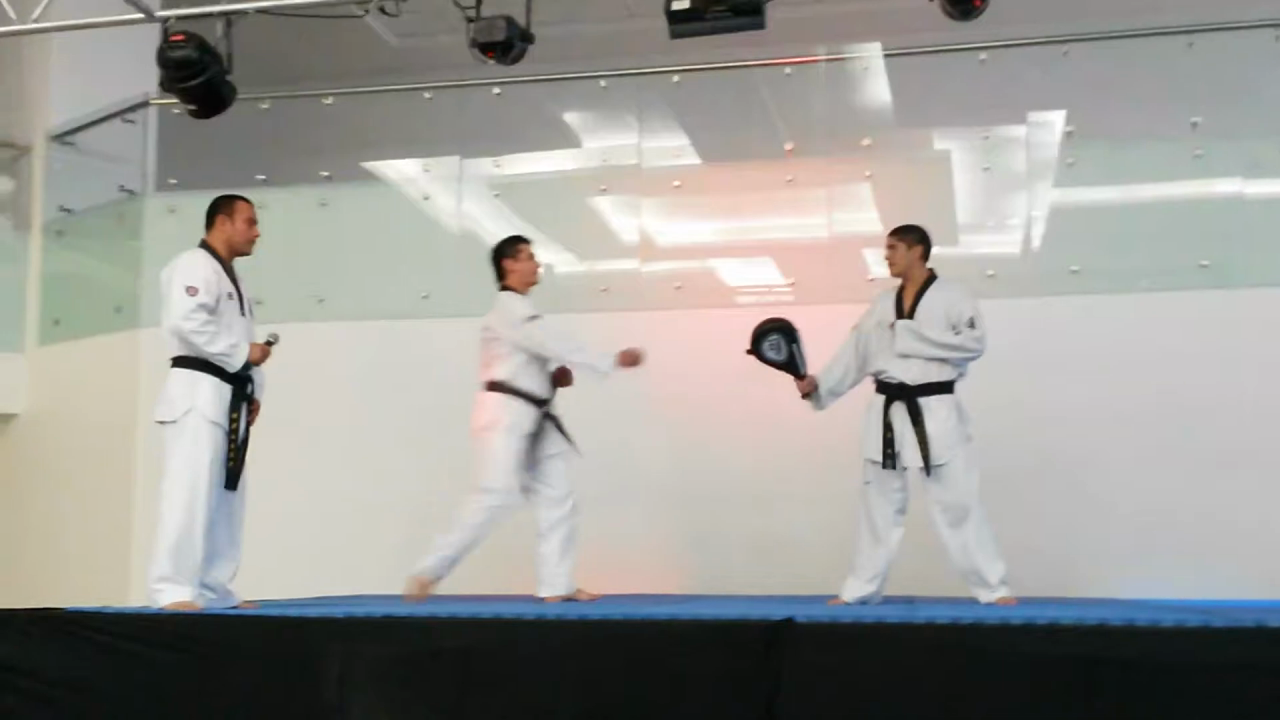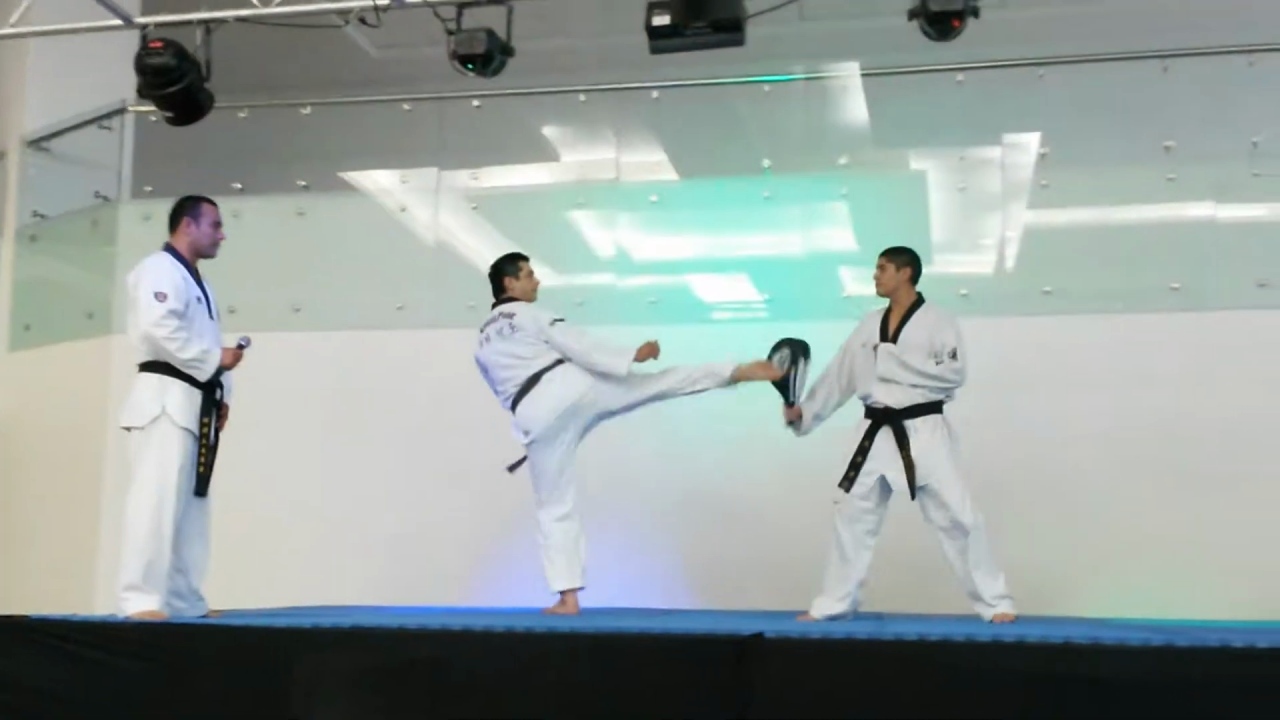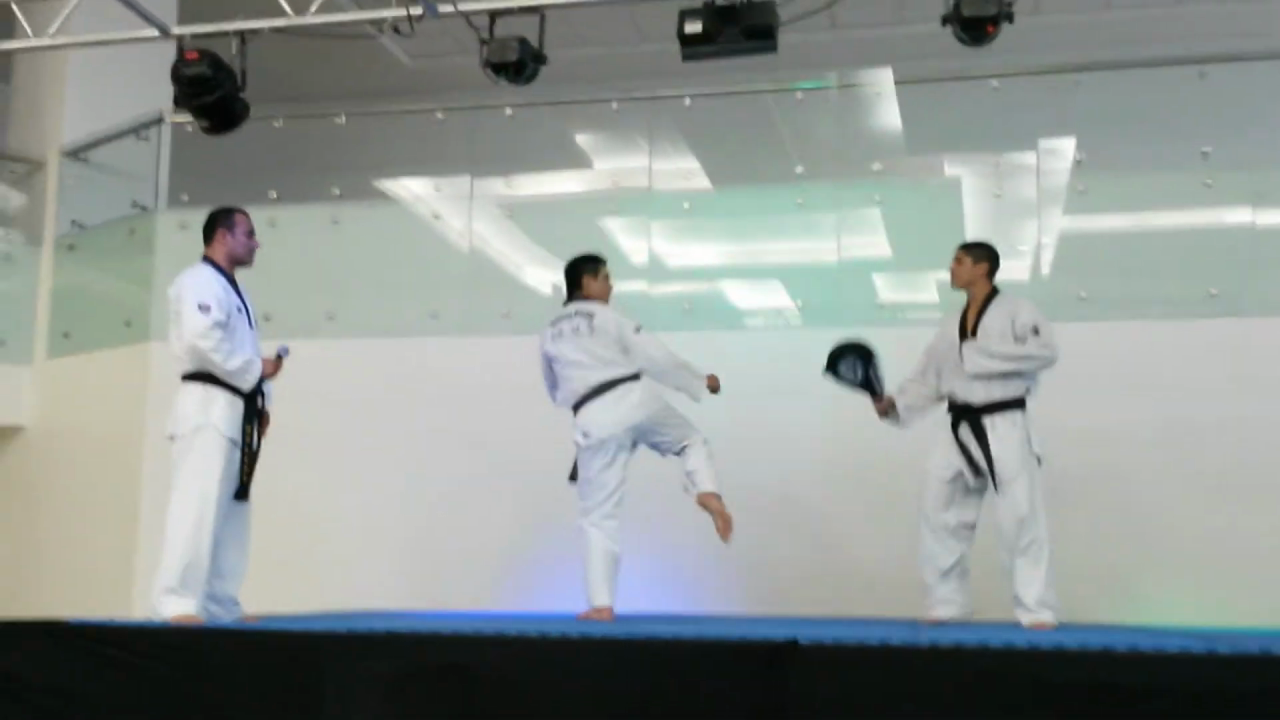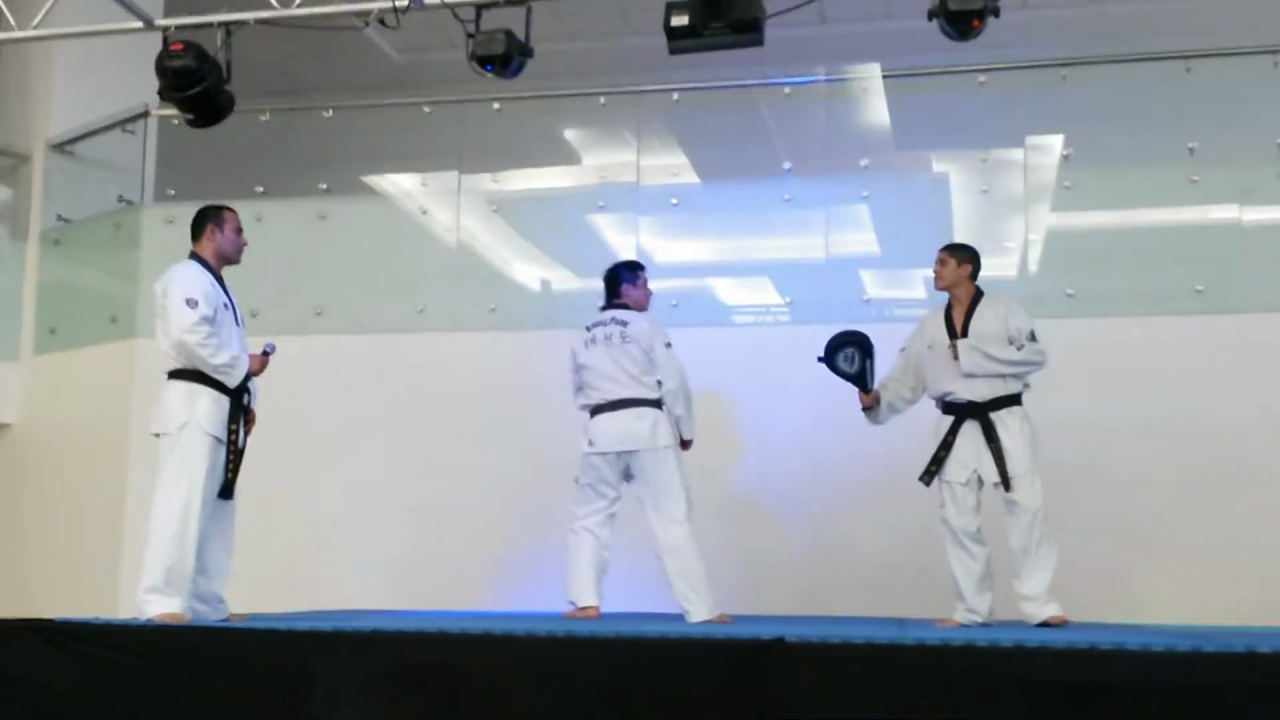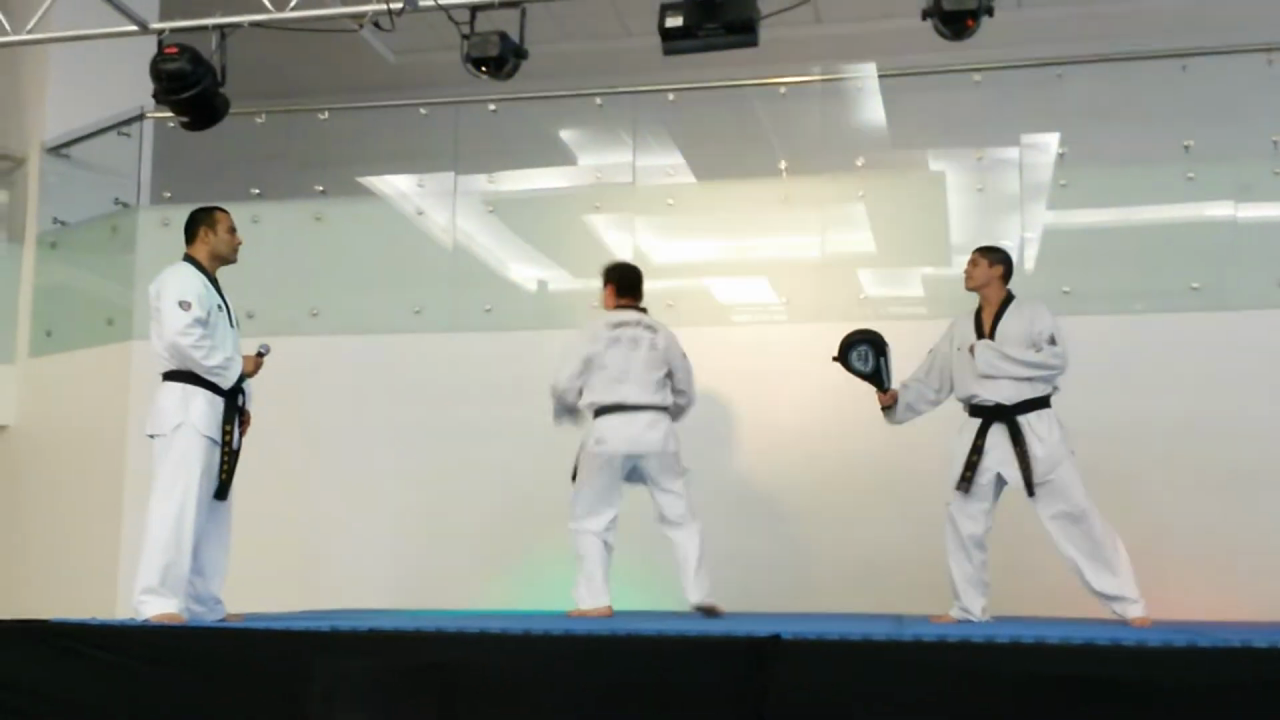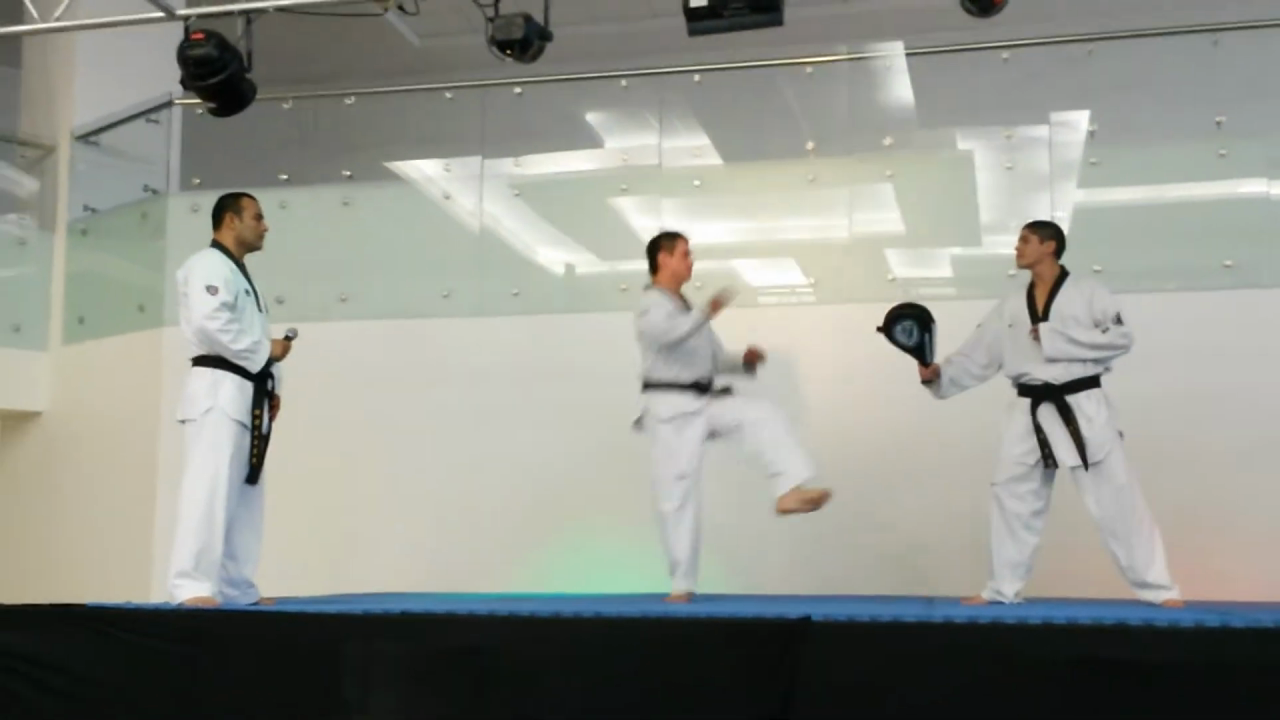
dt=0.4s
person 1, frame 1
left shoulder: (232, 279)
right shoulder: (193, 266)
right elbow: (186, 323)
left wrist: (252, 391)
right wrist: (243, 354)
left hip: (228, 399)
right hip: (197, 393)
left knee: (226, 496)
right knee: (190, 491)
left ankle: (214, 589)
right ankle: (173, 589)
person 1, frame 2
left shoulder: (196, 282)
right shoulder: (159, 270)
right elbow: (157, 330)
left wrist: (219, 394)
right wrist: (215, 359)
left hip: (194, 404)
right hip: (165, 399)
left knee: (191, 502)
right knee: (158, 499)
left ankle: (183, 599)
right ankle: (140, 598)
person 1, frame 3
left shoulder: (231, 290)
right shoulder: (200, 281)
right elbow: (201, 341)
left wrist: (259, 402)
right wrist: (256, 370)
left hip: (234, 411)
right hip: (208, 407)
left knee: (230, 508)
right knee: (198, 503)
left ankle: (219, 603)
right ankle: (176, 601)
person 1, frame 4
left shoulder: (217, 287)
right shoulder: (187, 277)
right elbow: (188, 336)
left wrist: (244, 400)
right wrist: (244, 366)
left hip: (219, 408)
right hip: (194, 404)
left knee: (216, 506)
right knee: (182, 501)
left ankle: (205, 603)
right ankle: (161, 601)
person 1, frame 5
left shoulder: (211, 290)
right shoulder: (181, 279)
right elbow: (182, 339)
left wrist: (239, 402)
right wrist: (238, 368)
left hip: (214, 409)
right hip: (188, 406)
left knee: (212, 509)
right knee: (178, 503)
left ankle: (202, 603)
right ankle: (157, 602)
person 1, frame 6
left shoulder: (241, 276)
right shoulder: (208, 265)
right elbow: (209, 323)
left wrist: (269, 386)
right wrist: (265, 351)
left hip: (245, 395)
right hip: (218, 391)
left knee: (244, 493)
right knee: (209, 488)
left ankle: (236, 586)
right ankle: (191, 586)
person 2, frame 1
left shoulder: (951, 296)
right shoulder: (882, 305)
left elbow: (973, 343)
right elbow: (854, 355)
left wrist: (913, 337)
right wrist: (818, 384)
left hip: (935, 410)
right hip: (887, 411)
left knee: (957, 500)
right knee: (880, 501)
left ankle: (992, 587)
right ankle: (861, 588)
person 2, frame 2
left shoulder: (937, 321)
right shoulder: (869, 326)
left elbow: (954, 373)
right elbow: (839, 378)
left wrist: (894, 362)
right wrist: (804, 411)
left hip: (923, 431)
right hip: (877, 434)
left knee: (958, 517)
right knee: (852, 517)
left ankle: (995, 602)
right ankle: (831, 605)
person 2, frame 3
left shoulder: (1016, 310)
right shoulder: (952, 324)
left elbow: (1045, 352)
right elbow: (928, 379)
left wrist: (981, 356)
right wrist: (894, 405)
left hip: (1003, 427)
right hip: (961, 429)
left knee: (1020, 519)
right knee: (939, 513)
left ankle: (1036, 610)
right ankle: (949, 603)
person 2, frame 4
left shoulder: (1004, 310)
right shoulder: (929, 327)
left elbow: (1035, 354)
right elbow: (906, 380)
left wrist: (972, 355)
right wrist: (877, 399)
left hip: (1003, 422)
right hip: (956, 429)
left knee: (1026, 510)
right knee: (959, 520)
left ankle: (1038, 604)
right ankle: (972, 609)
person 2, frame 5
left shoulder: (1032, 314)
right shoulder: (960, 329)
left elbow: (1055, 360)
right elbow: (930, 382)
left wrist: (989, 354)
right wrist: (897, 399)
left hip: (1033, 426)
right hip: (984, 432)
left knee: (1072, 512)
right knee: (964, 517)
left ankle: (1128, 605)
right ankle: (968, 607)
person 2, frame 6
left shoulder: (1088, 292)
right shoulder: (1010, 307)
left elbow: (1120, 338)
right elbow: (978, 357)
left wrist: (1054, 338)
right wrist: (939, 374)
left hip: (1082, 406)
right hip: (1031, 412)
left knee: (1116, 499)
right knee: (1011, 495)
left ankle: (1157, 588)
right ankle: (1002, 589)
person 3, frame 1
left shoulder: (517, 310)
right shoulder: (510, 306)
right elbow: (553, 346)
left wrist: (553, 378)
right wrist: (611, 360)
left hip: (530, 419)
right hip: (505, 415)
left knee: (557, 498)
right knee: (494, 498)
left ankle: (557, 587)
right ankle: (428, 572)
person 3, frame 2
left shoulder: (482, 343)
right shoulder: (529, 314)
left elbow: (506, 394)
right elbow: (575, 346)
right wrist: (633, 354)
left hip: (534, 417)
right hip: (568, 387)
left knee: (553, 508)
right knee: (655, 380)
left ankle: (567, 596)
right ankle: (735, 372)
person 3, frame 3
left shoulder: (550, 334)
right shoulder: (607, 316)
left elbow: (557, 393)
right elbow: (656, 358)
right wrist: (701, 382)
left hip: (594, 421)
right hip: (636, 401)
left knee: (599, 515)
right knee: (692, 440)
left ankle: (601, 604)
right ankle: (708, 492)
person 3, frame 4
left shoulder: (584, 338)
right shoulder: (646, 328)
left elbow: (580, 396)
right elbow: (674, 383)
right wrist: (686, 431)
left hip: (602, 431)
right hip: (647, 427)
left knee: (590, 520)
right knee: (672, 522)
left ankle: (585, 602)
right ankle: (701, 609)
person 3, frame 5
left shoulder: (593, 335)
right shoulder: (663, 335)
left elbow: (564, 389)
right elbow: (684, 393)
left wrist: (566, 412)
left hip: (609, 433)
right hip: (655, 432)
left knee: (590, 521)
right knee: (680, 519)
left ankle: (595, 602)
right ankle: (699, 595)
person 3, frame 6
left shoulder: (682, 306)
right shoulder: (651, 305)
left elbow: (711, 358)
right elbow: (661, 332)
left wrist: (741, 360)
right wrist: (706, 310)
left hip: (705, 401)
right hip: (671, 409)
left knee: (769, 421)
right knee: (677, 498)
left ankle: (791, 491)
right ankle: (681, 584)
